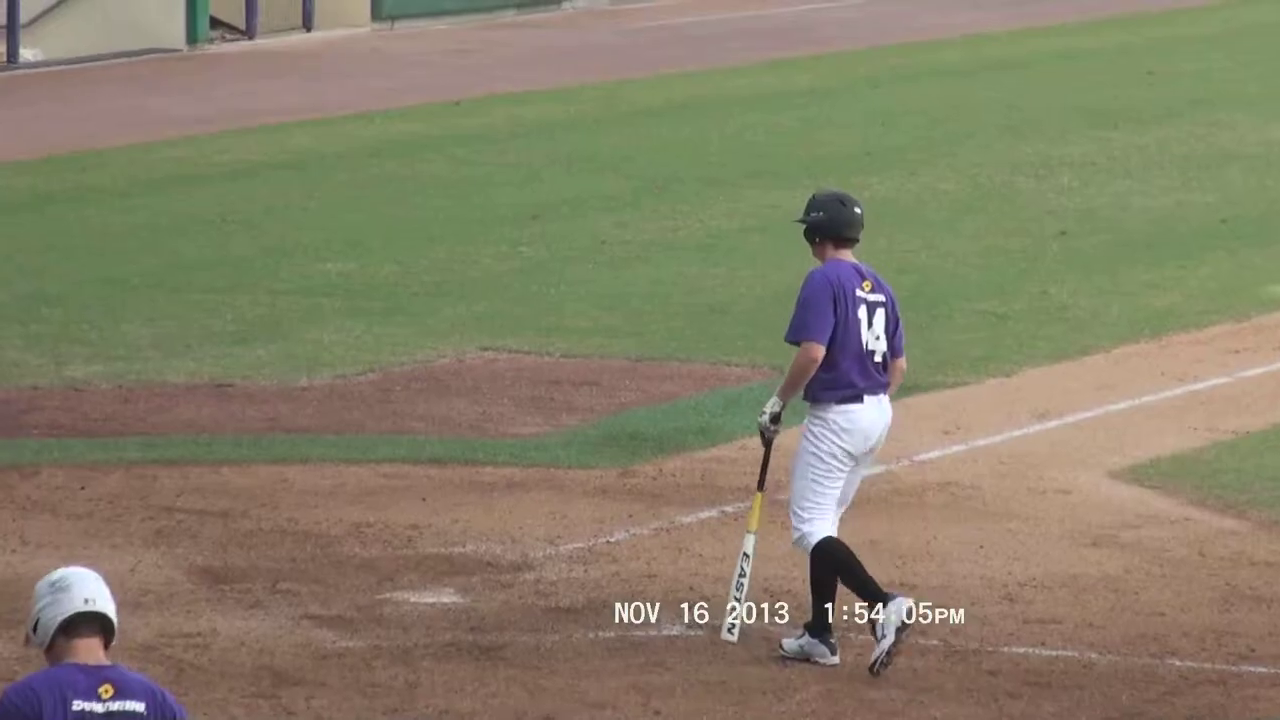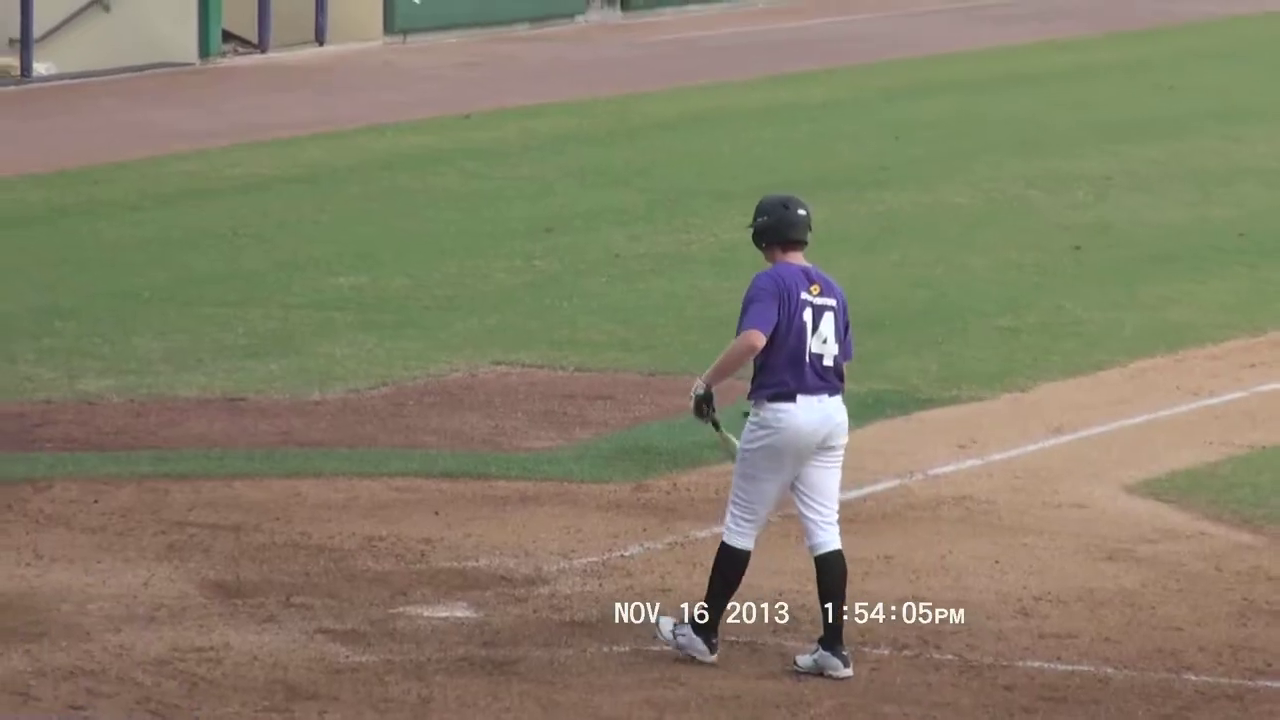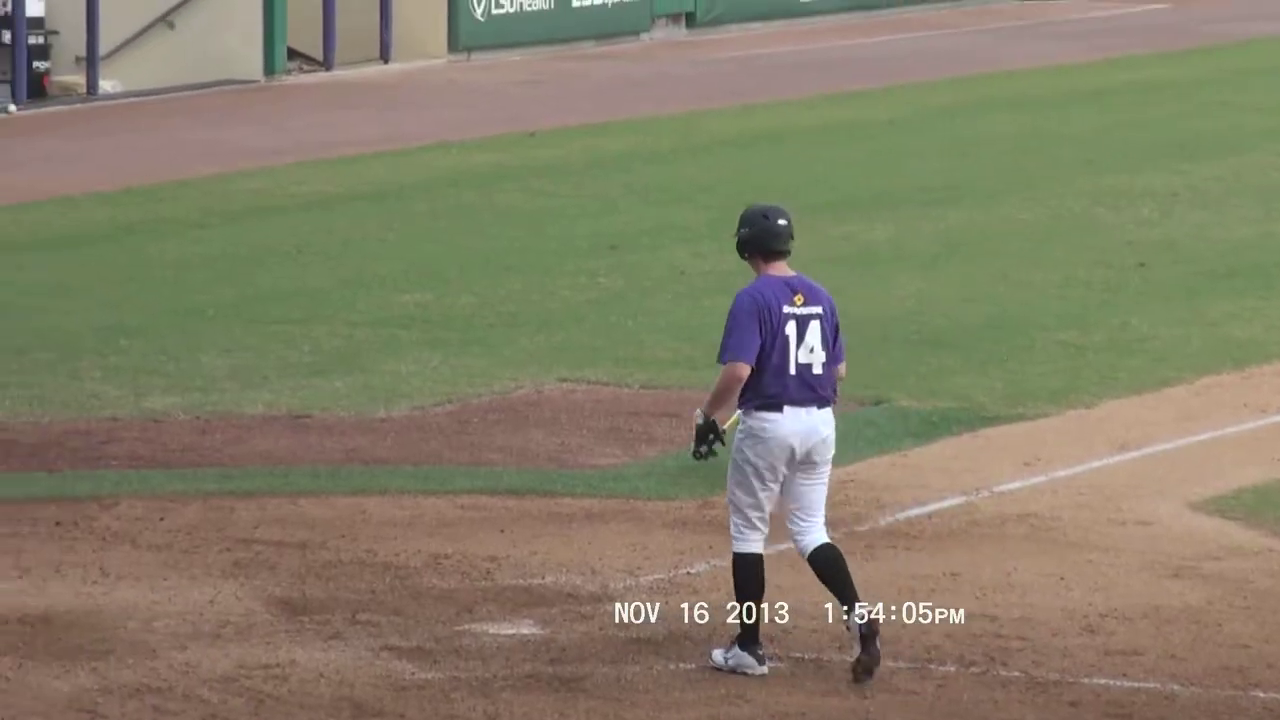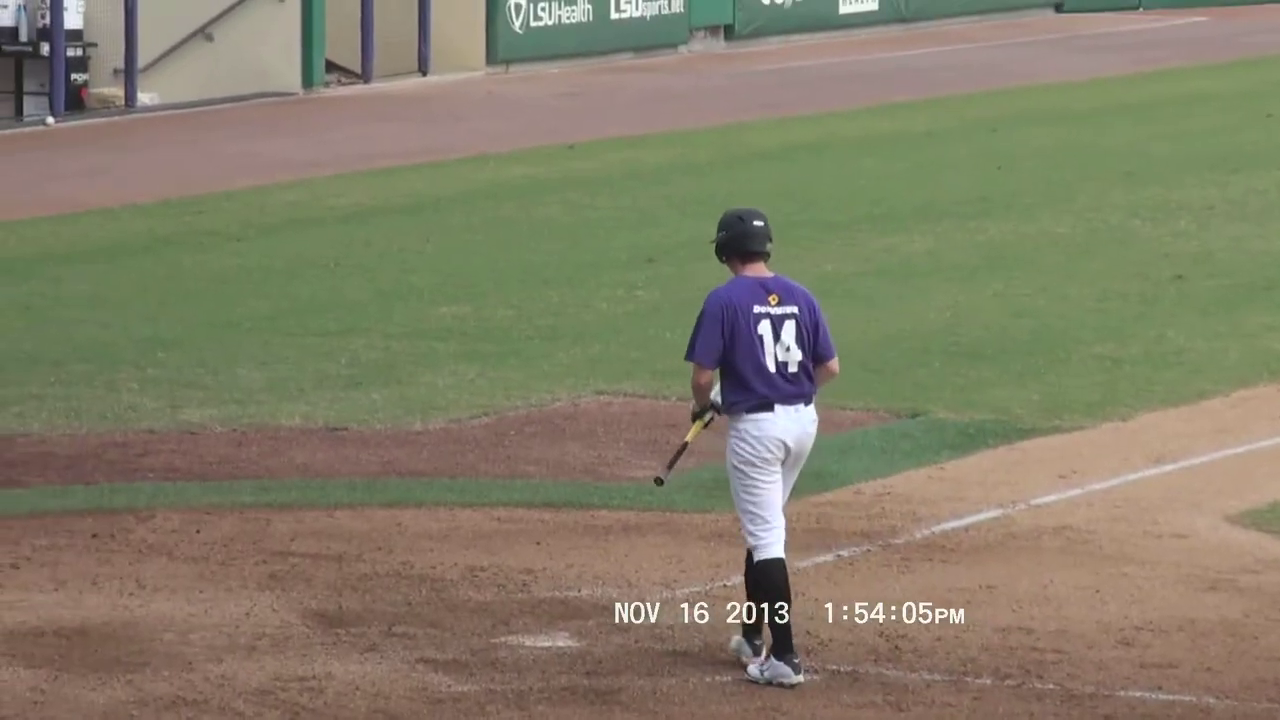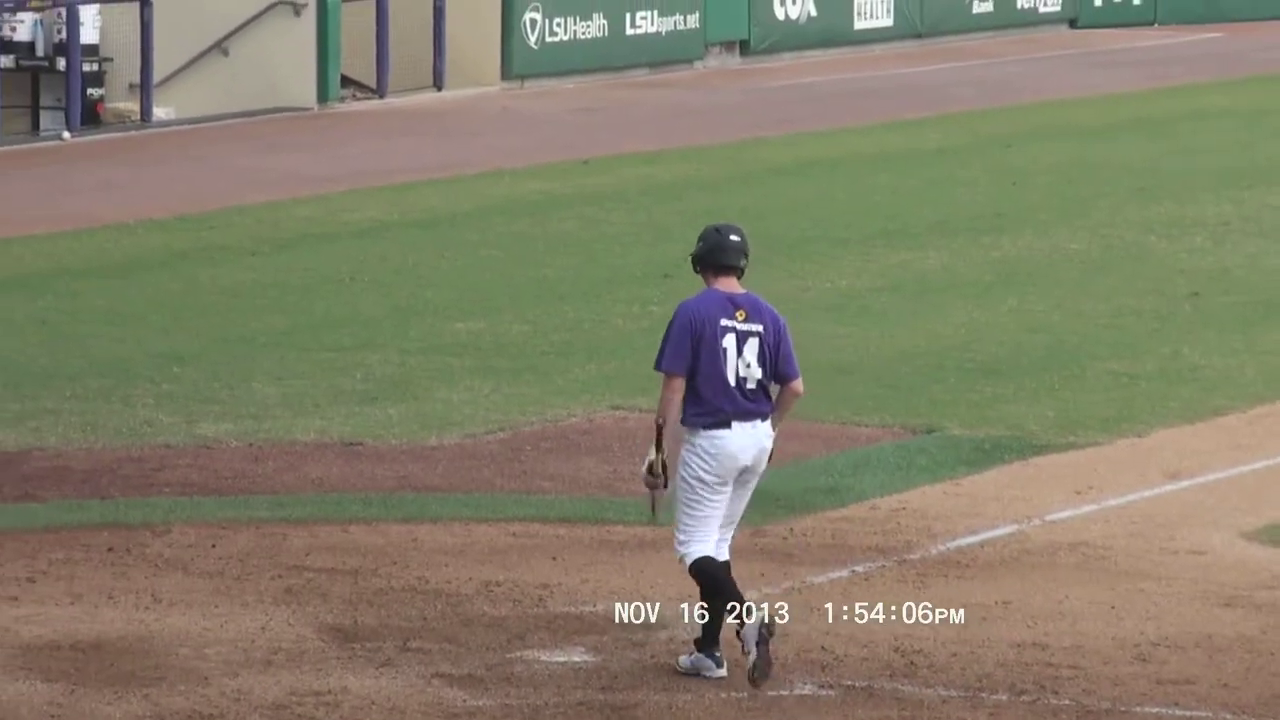
dt=0.3s
person 1, frame 1
left shoulder: (823, 280)
right shoulder: (880, 286)
left elbow: (811, 353)
right elbow: (899, 366)
left wrist: (779, 403)
left hip: (837, 415)
right hip: (878, 411)
left knee: (811, 528)
right knee: (828, 521)
left ankle: (884, 605)
right ankle: (819, 634)
person 1, frame 2
left shoulder: (770, 281)
right shoulder: (832, 289)
left elbow: (752, 341)
right elbow: (841, 365)
left wrist: (706, 383)
left hip: (781, 416)
right hip: (832, 414)
left knee: (742, 526)
right knee: (824, 530)
left ankle: (702, 632)
right ankle: (834, 648)
person 1, frame 3
left shoulder: (753, 297)
right shoulder: (820, 297)
left elbow: (737, 372)
right elbow: (838, 370)
left wrist: (707, 415)
left hip: (766, 426)
right hip: (819, 423)
left knee: (748, 533)
right knee: (809, 533)
left ankle: (749, 648)
right ankle: (856, 614)
person 1, frame 4
left shoulder: (723, 299)
right shoulder: (801, 296)
left elbow: (703, 376)
right elbow: (830, 367)
left wrist: (702, 405)
left hip: (755, 427)
right hip: (803, 421)
left knee: (763, 536)
right knee: (767, 526)
left ankle: (784, 656)
right ankle: (755, 634)
person 1, frame 5
left shoulder: (693, 311)
right shoulder: (768, 315)
left elbow: (672, 386)
right elbow: (794, 388)
left hip: (711, 441)
right hip: (757, 438)
left knee: (695, 549)
right knee: (716, 541)
left ankle: (751, 620)
right ankle: (708, 650)
